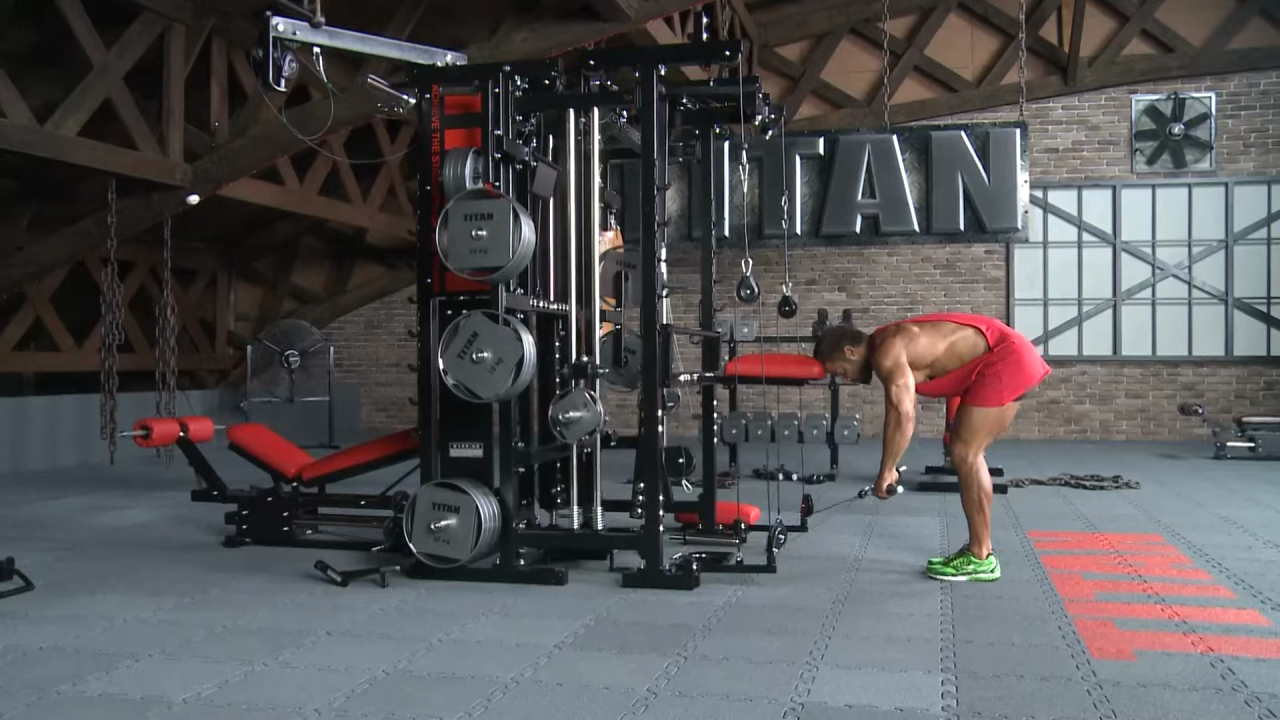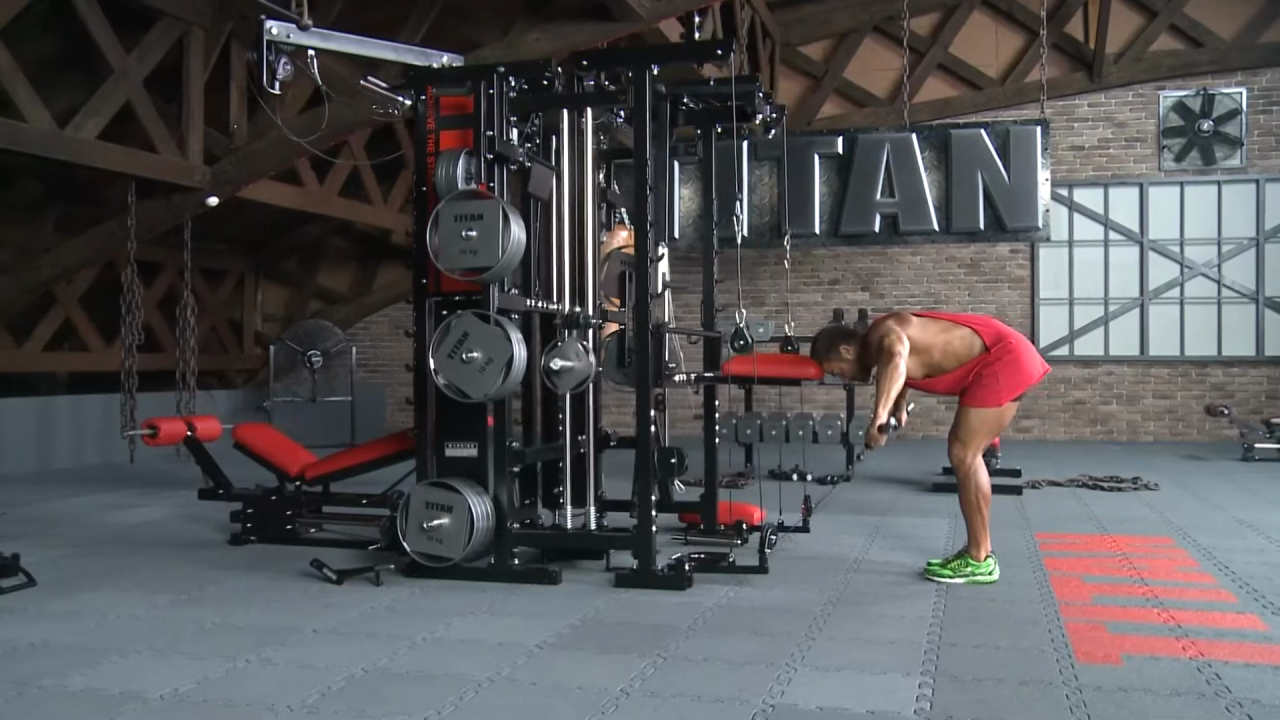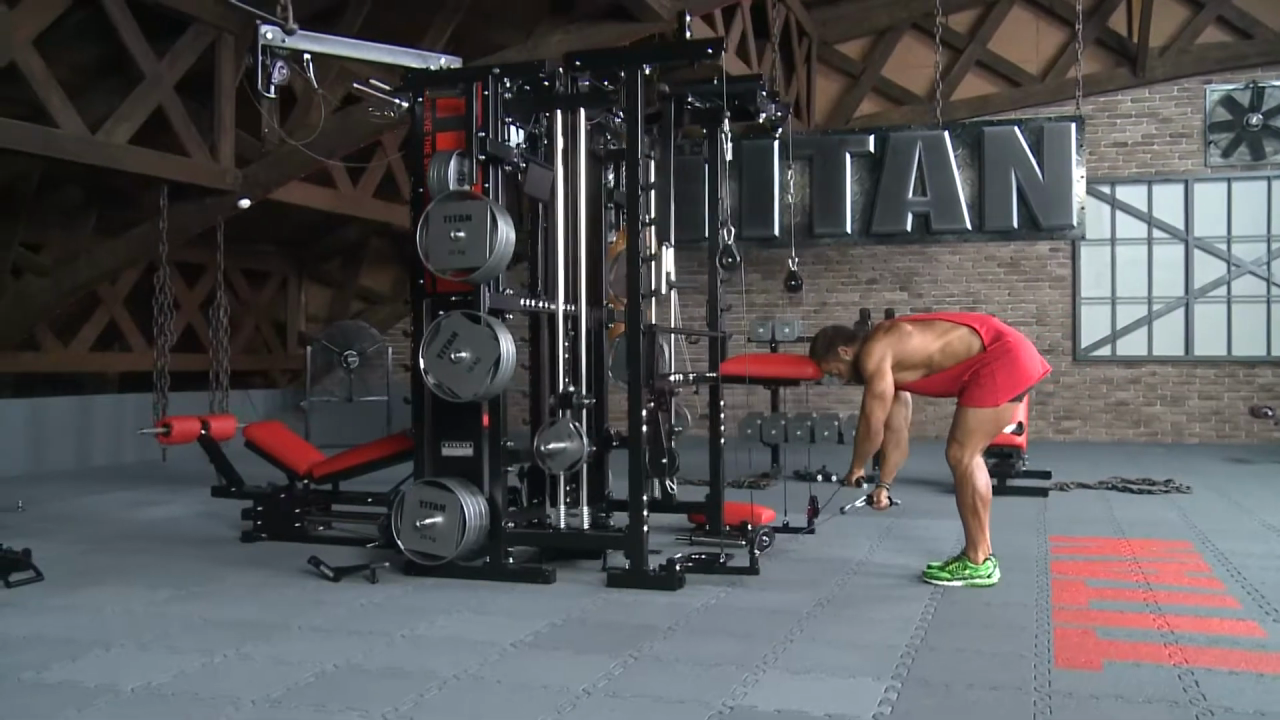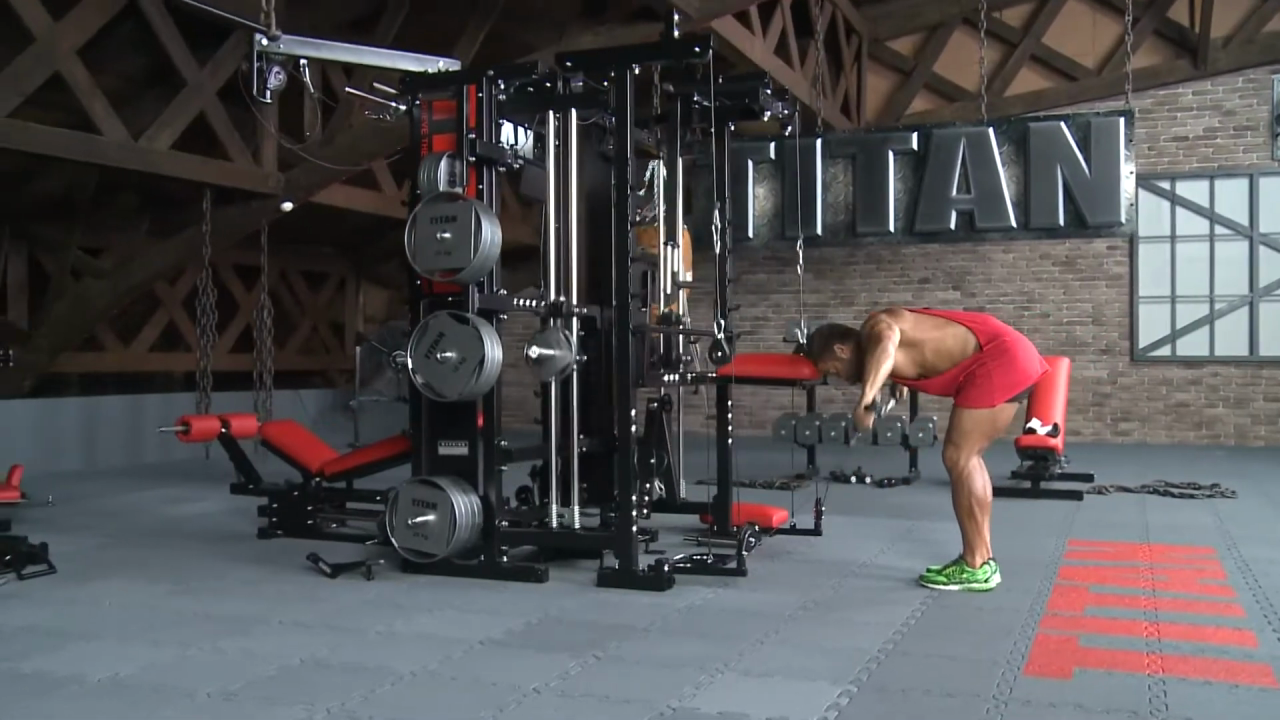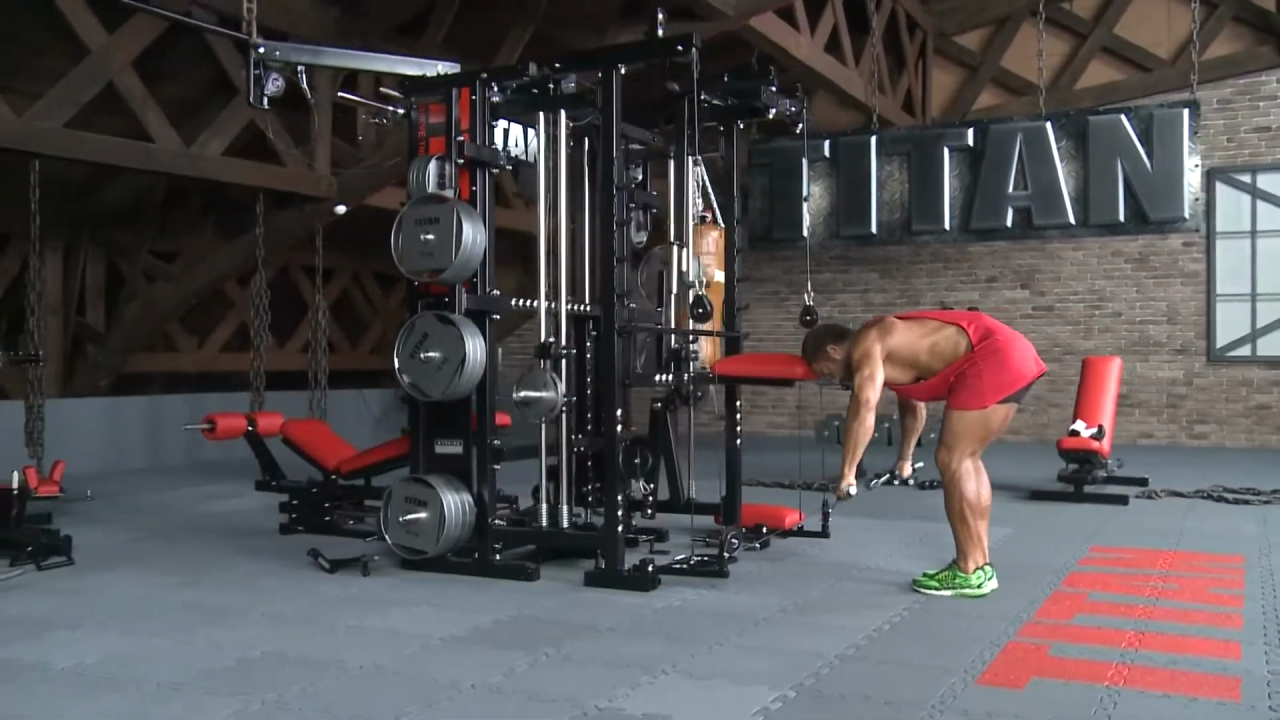
dt=1s
person 1, frame 1
left shoulder: (885, 351)
right shoulder: (890, 346)
left elbow: (902, 414)
right elbow: (903, 407)
left wrist: (886, 472)
right wrist: (893, 464)
left hip: (1006, 361)
right hip: (1005, 358)
left knee: (965, 455)
right knee: (966, 453)
left ankle: (981, 559)
right ankle: (980, 550)
person 1, frame 2
left shoulder: (879, 336)
right shoulder: (881, 341)
left elbow: (896, 358)
right elbow: (905, 370)
left wrist: (878, 418)
right wrist: (899, 410)
left hip: (1003, 360)
right hip: (1005, 356)
left knee: (963, 456)
right knee: (966, 454)
left ankle: (979, 561)
right ankle: (980, 552)
person 1, frame 3
left shoulder: (874, 352)
right shoulder: (889, 362)
left elbow: (873, 423)
right elbow: (895, 431)
left wrist: (856, 469)
right wrist: (884, 485)
left hip: (1002, 359)
right hip: (1007, 355)
left knee: (961, 456)
right knee: (967, 455)
left ankle: (979, 564)
right ankle: (981, 555)
person 1, frame 4
left shoulder: (871, 334)
right shoulder: (884, 329)
left elbow: (886, 337)
left wrist: (866, 398)
right wrist: (899, 383)
left hip: (999, 359)
right hip: (1009, 354)
left knee: (958, 458)
right knee: (967, 457)
left ankle: (976, 568)
right ankle: (983, 561)
person 1, frame 5
left shoulder: (865, 346)
right shoulder: (886, 349)
left elbow: (864, 407)
right elbow: (913, 407)
left wrist: (847, 473)
right wrist: (904, 459)
left hip: (994, 359)
right hip: (1009, 352)
left knee: (952, 461)
right knee: (966, 459)
left ankle: (969, 573)
right ankle: (980, 566)
